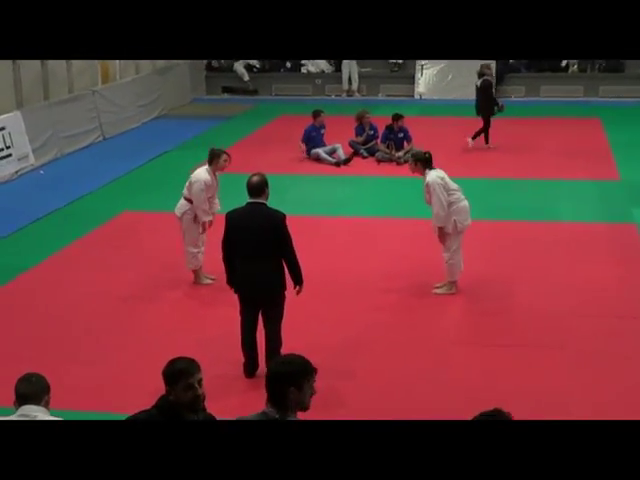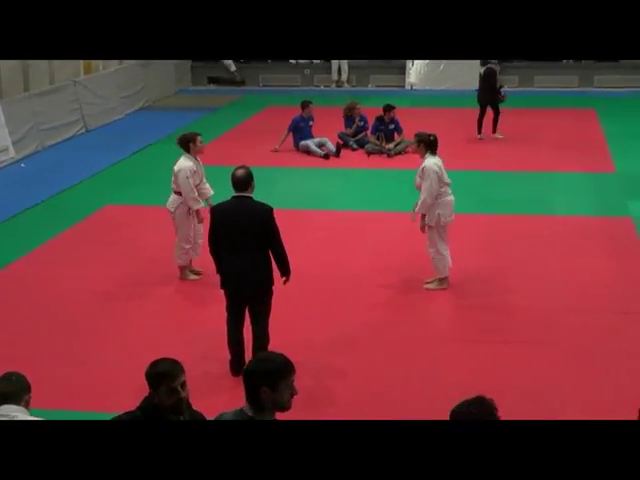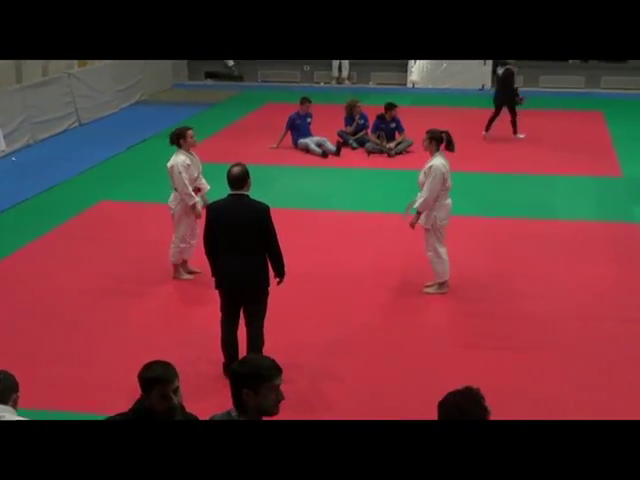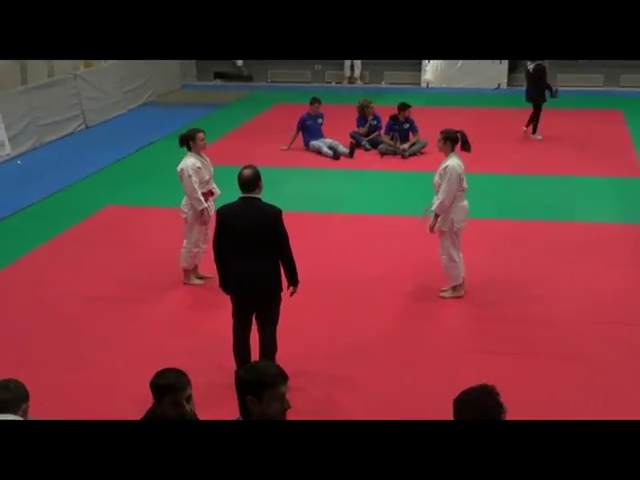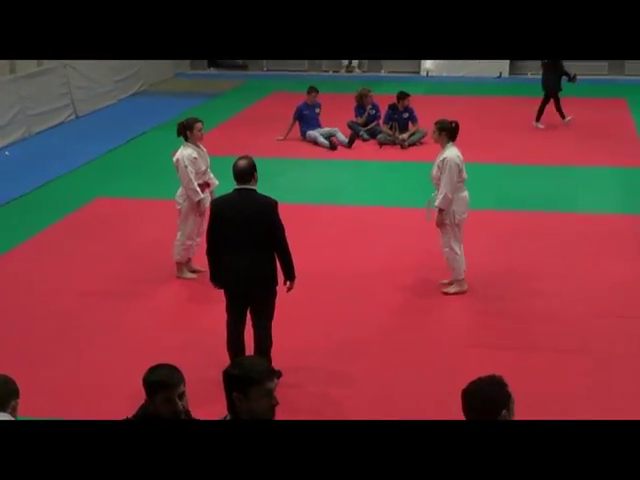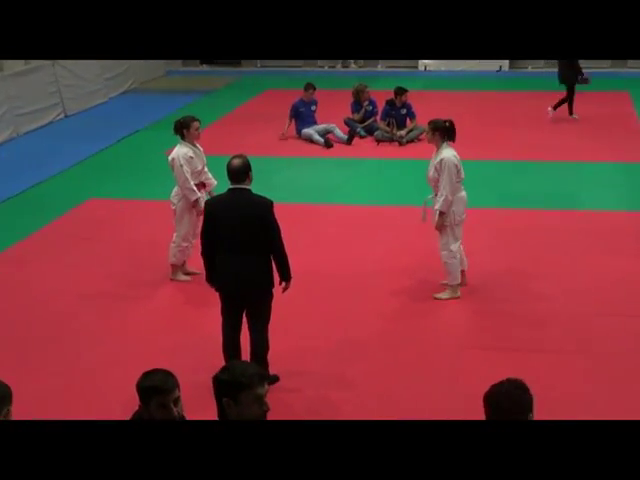
dt=0.2s
person 1, frame 1
left shoulder: (233, 216)
right shoulder: (276, 217)
left elbow: (227, 251)
right elbow: (287, 251)
left wrist: (231, 277)
right wrist: (297, 278)
left hip: (244, 281)
right hip: (271, 281)
left knee: (248, 324)
right knee: (272, 326)
left ankle: (250, 367)
person 1, frame 2
left shoulder: (218, 210)
right shoulder: (263, 210)
left elbow: (214, 245)
right elbow: (275, 244)
left wrist: (222, 268)
right wrist: (285, 269)
left hip: (231, 276)
right hip: (258, 276)
left knee: (234, 321)
right knee: (259, 322)
left ankle: (237, 364)
person 1, frame 3
left shoulder: (214, 209)
right shoulder: (260, 210)
left elbow: (209, 245)
right elbow: (271, 244)
left wrist: (217, 269)
right wrist: (279, 270)
left hip: (226, 276)
right hip: (254, 277)
left knee: (229, 322)
right knee: (254, 323)
left ankle: (230, 366)
person 1, frame 4
left shoulder: (225, 212)
right shoulder: (272, 213)
left elbow: (219, 250)
right elbow: (283, 249)
left wrist: (224, 279)
right wrist: (293, 278)
left hip: (238, 282)
right hip: (267, 282)
left knee: (240, 328)
right knee: (267, 330)
person 1, frame 5
left shoulder: (219, 204)
right shoulder: (268, 205)
left elbow: (212, 243)
right elbow: (279, 242)
left wrist: (215, 273)
right wrist: (289, 272)
left hip: (231, 275)
right hip: (262, 276)
left knee: (234, 324)
right knee: (262, 324)
person 1, frame 6
left shoulder: (213, 205)
right shoulder: (263, 205)
left elbow: (206, 244)
right elbow: (275, 243)
left wrist: (211, 273)
right wrist: (285, 273)
left hip: (226, 277)
right hip: (257, 278)
left knee: (230, 327)
right knee: (258, 327)
person 2, frame 1
left shoulder: (432, 180)
right shoulder: (434, 173)
left elbow: (440, 207)
left wrist: (439, 229)
right wrist: (440, 226)
left hip: (455, 213)
right hip: (456, 209)
left knee: (451, 250)
right knee: (451, 248)
left ankle: (451, 285)
right ankle: (451, 281)
person 2, frame 2
left shoulder: (429, 166)
right shoulder: (432, 160)
left elbow: (428, 194)
left wrist: (422, 217)
right wrist: (424, 214)
left hip: (438, 208)
right hip: (441, 205)
left knee: (436, 245)
right knee: (439, 243)
left ankle: (442, 281)
right ankle: (442, 276)
person 2, frame 3
left shoulder: (436, 165)
right shoulder: (439, 160)
left elbow: (429, 194)
left wrist: (416, 215)
right wrist: (420, 213)
left hip: (435, 210)
right hip: (438, 207)
left knee: (434, 247)
right knee: (437, 246)
left ankle: (442, 284)
right ankle: (442, 280)
person 2, frame 4
left shoulder: (452, 166)
right shoulder: (452, 160)
left elbow: (445, 196)
left wrist: (435, 219)
right wrist: (439, 216)
left hip: (451, 212)
right hip: (453, 210)
left knee: (448, 251)
right knee: (453, 249)
left ankle: (458, 288)
right ankle: (457, 284)
person 2, frame 5
left shoulder: (449, 157)
right shoulder: (448, 151)
left elbow: (447, 188)
left wrist: (440, 213)
right wrist: (441, 210)
left hip: (453, 203)
right hip: (453, 201)
left knee: (450, 243)
right knee: (454, 240)
left ankle: (460, 283)
right ankle: (458, 276)
person 2, frame 6
left shoulder: (446, 158)
right shoulder: (440, 151)
left elbow: (446, 190)
left wrist: (440, 216)
right wrist: (440, 213)
left hip: (451, 204)
right hip: (449, 201)
left knee: (447, 245)
right knee: (453, 242)
left ankle: (453, 288)
right ankle: (460, 276)
person 3, frame 1
left shoulder: (213, 174)
right shoulder: (201, 178)
left elbow: (212, 197)
right elbow: (200, 202)
left wrist: (212, 215)
right wrist: (206, 219)
left hip: (197, 210)
right hip: (188, 211)
left knee: (199, 242)
right knee: (193, 244)
left ankle: (200, 272)
right ankle: (198, 277)
person 3, frame 2
left shoulder: (195, 160)
right shoulder: (185, 166)
left elbow: (201, 182)
right elbow: (189, 191)
left wrist: (208, 201)
right wrist: (198, 211)
left hip: (190, 203)
right hip: (181, 204)
left knee: (197, 236)
right knee: (185, 239)
left ankle: (190, 266)
right ankle: (183, 272)
person 3, frame 3
left shoulder: (191, 155)
right shoulder: (179, 161)
left elbow: (198, 178)
right elbow: (184, 187)
left wrist: (202, 197)
right wrist: (194, 206)
left hip: (192, 199)
right hip: (182, 202)
left knee: (191, 235)
right knee: (181, 236)
left ankle: (185, 265)
right ankle: (177, 271)
person 3, frame 4
left shoulder: (202, 158)
right shoulder: (189, 164)
right elbow: (193, 191)
left wrist: (211, 203)
right wrist: (203, 211)
left hip: (205, 203)
right hip: (195, 206)
left knee: (202, 239)
right knee: (193, 240)
left ankle: (195, 270)
right ankle: (187, 275)
person 3, frame 5
left shoulder: (199, 148)
right shoulder: (185, 155)
left elbow: (206, 171)
right elbow: (189, 182)
left wrist: (210, 193)
right wrist: (199, 203)
left hip: (201, 194)
right hip: (190, 198)
left knee: (196, 232)
right knee: (186, 233)
left ankle: (188, 264)
right ankle: (180, 269)
person 3, frame 6
left shoulder: (196, 147)
right shoulder: (181, 154)
left elbow: (203, 170)
right elbow: (185, 182)
left wrist: (210, 191)
right wrist: (197, 202)
left hip: (196, 194)
right hip: (185, 198)
left knee: (191, 233)
right knee: (183, 235)
left ankle: (182, 267)
right ankle: (174, 272)
